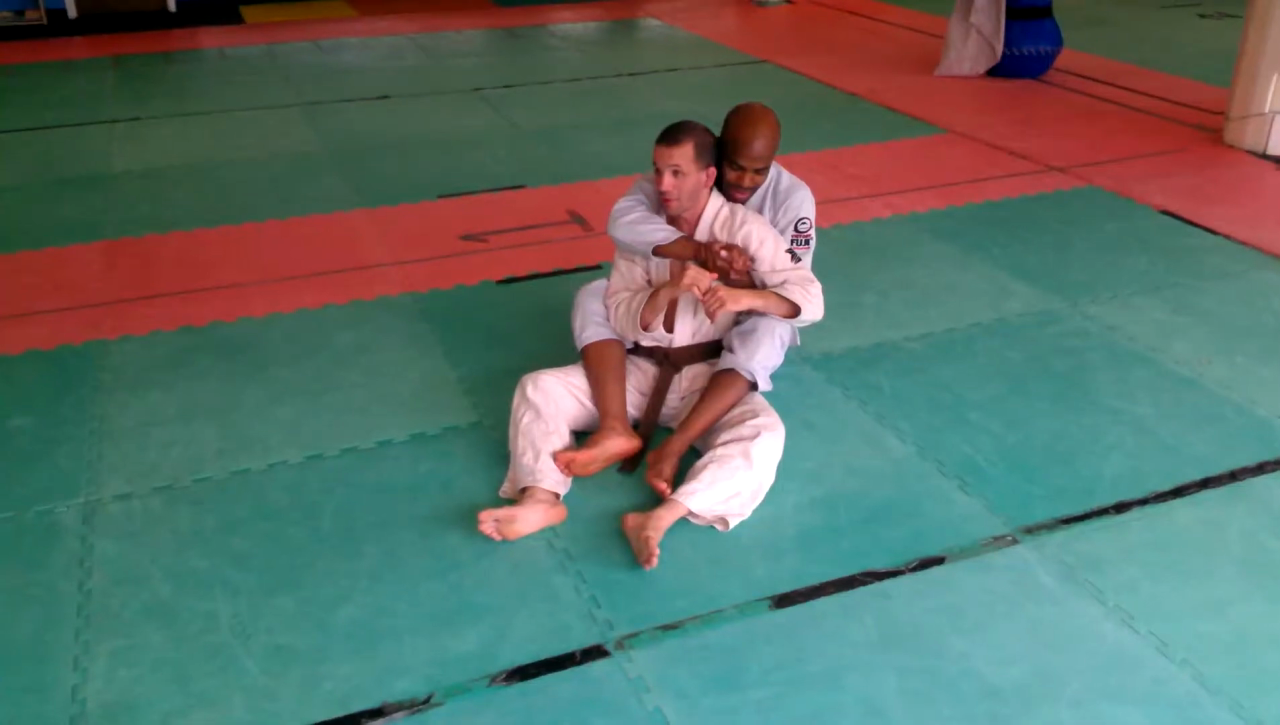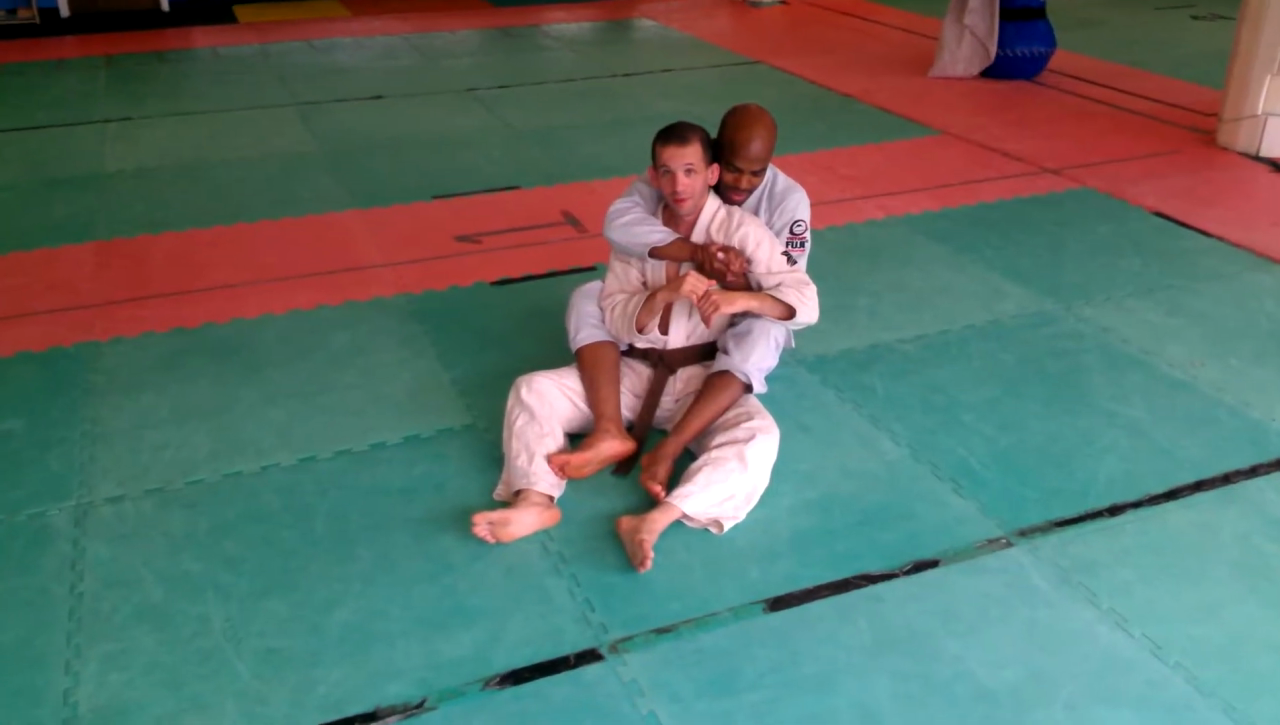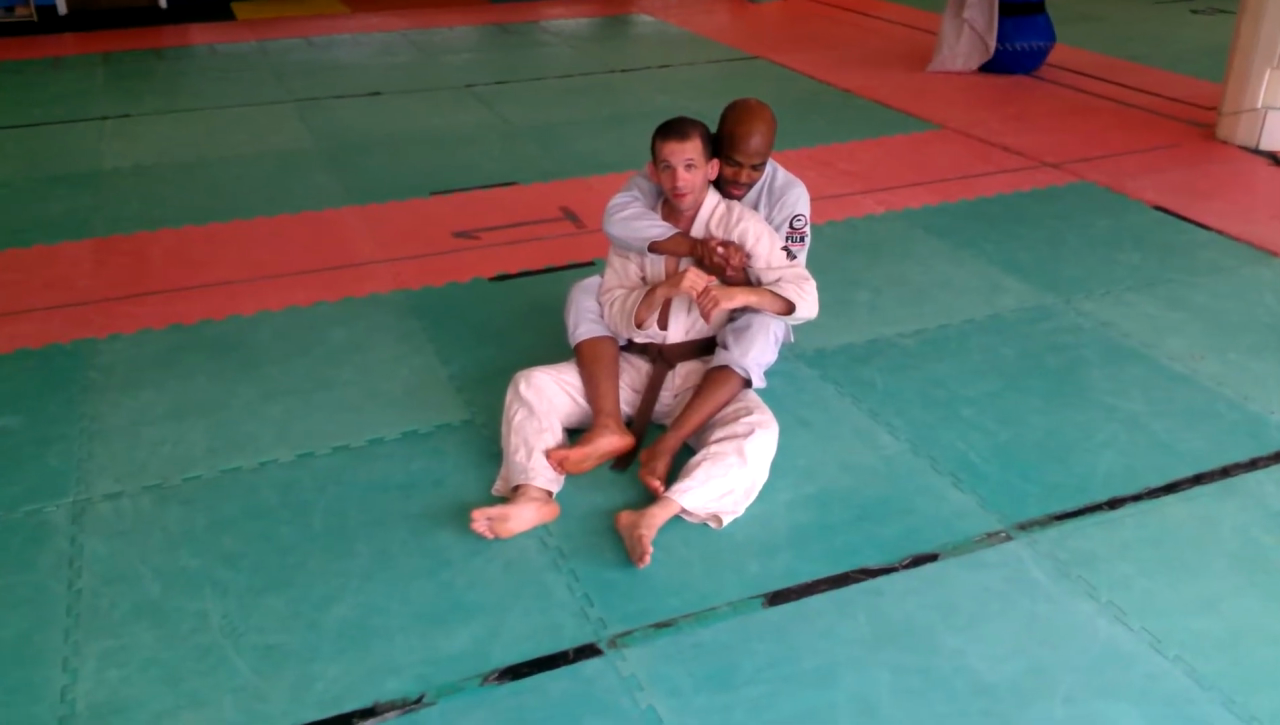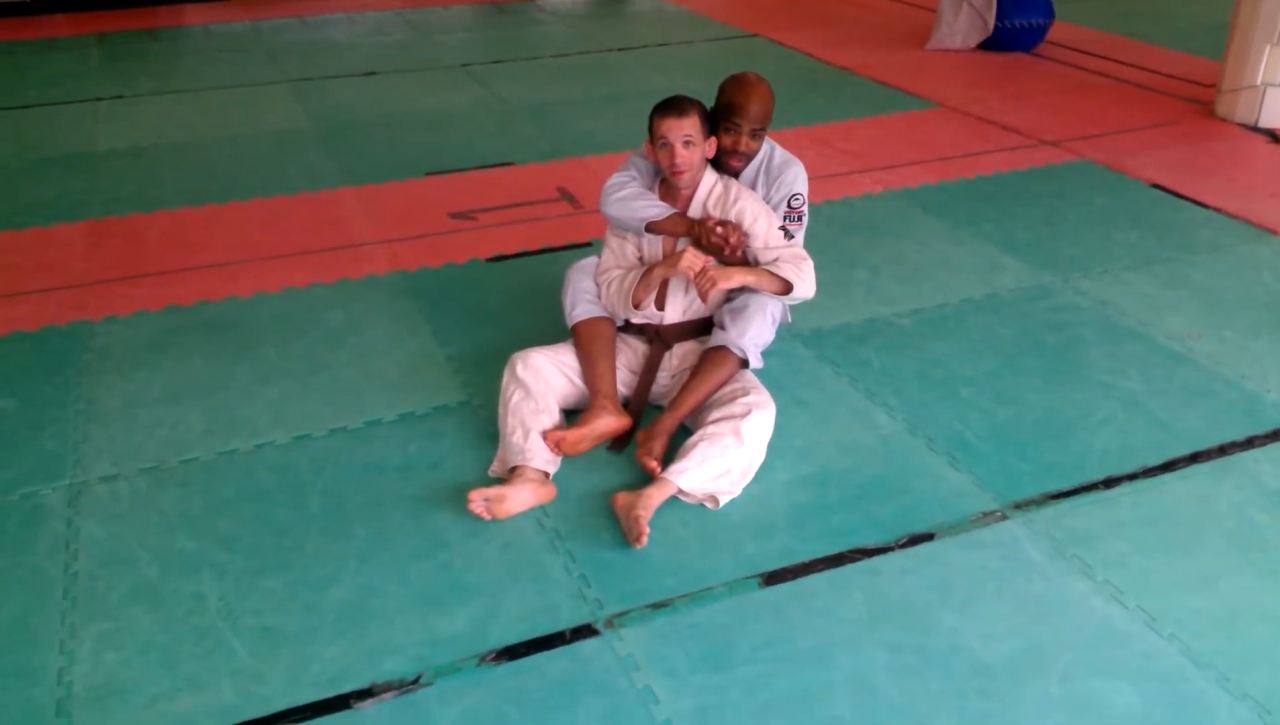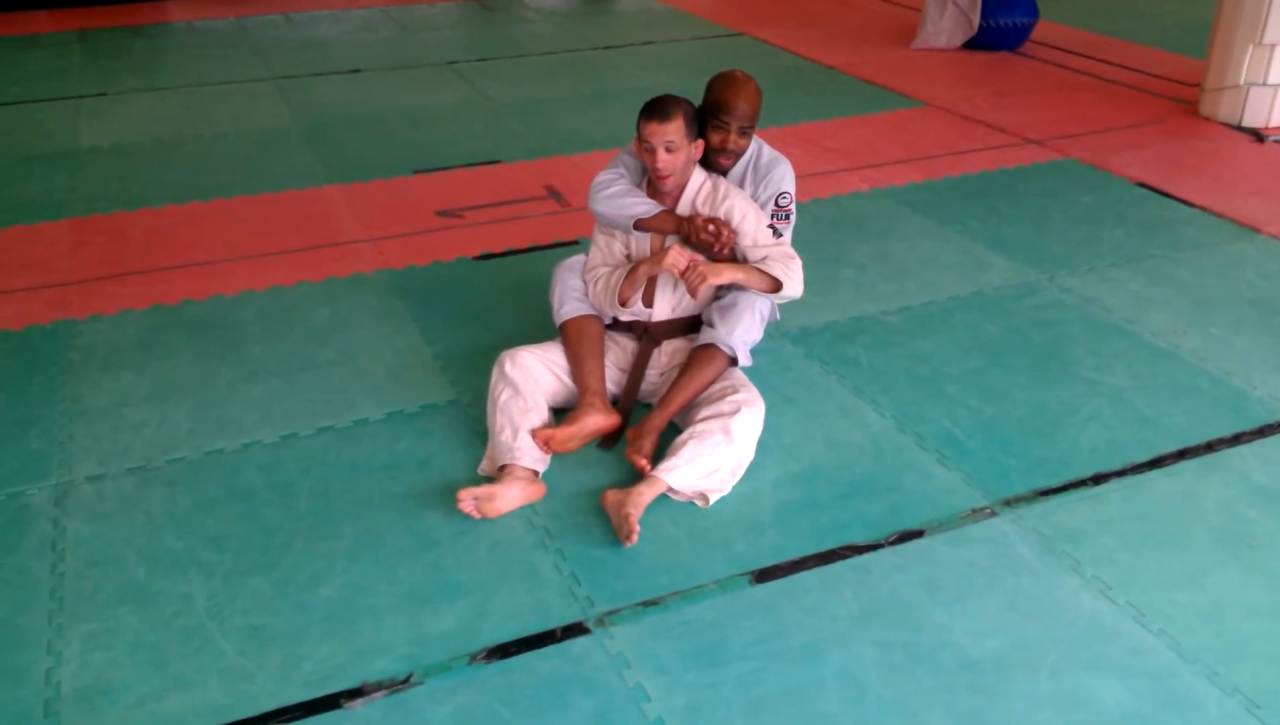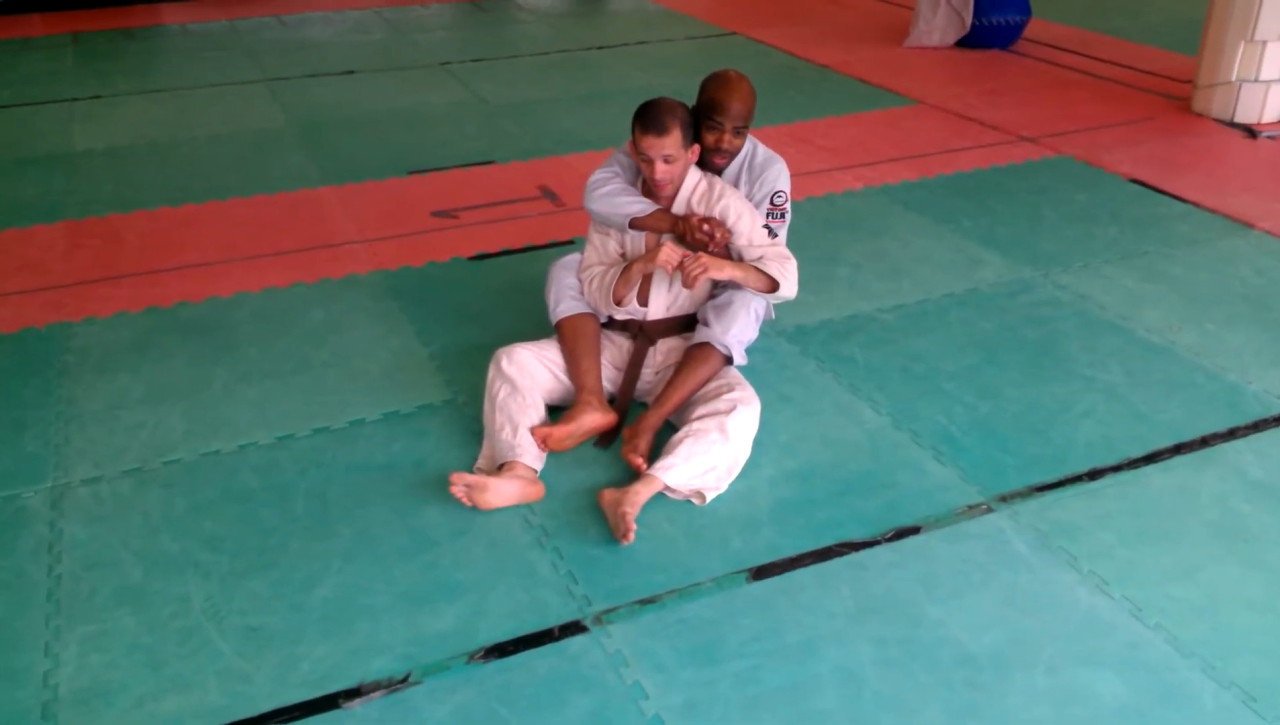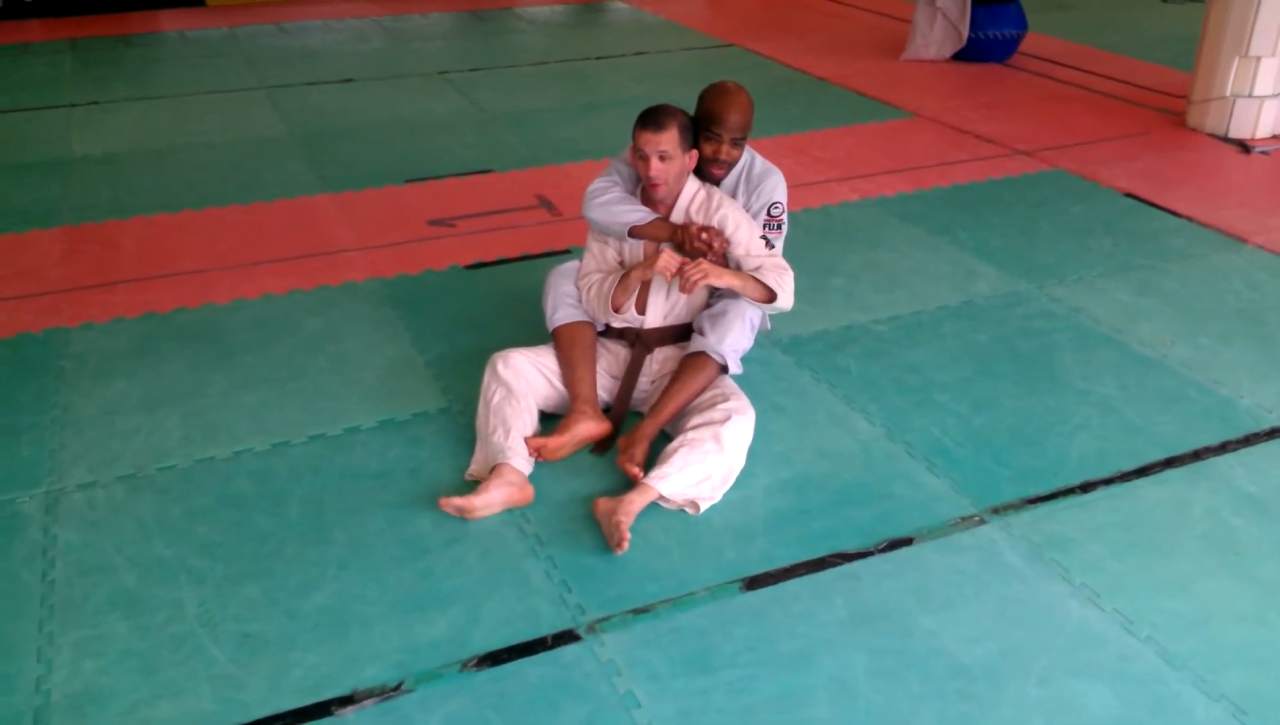
dt=0.7s
person 1, frame 1
left shoulder: (743, 229)
left elbow: (810, 300)
right elbow: (622, 320)
left wrist: (745, 297)
right wrist: (668, 290)
left hip: (710, 377)
right hip: (641, 370)
left knee: (763, 434)
right knee: (539, 388)
left ankle: (659, 519)
right ankle: (541, 500)
person 1, frame 2
left shoulder: (740, 230)
left elbow: (805, 302)
right elbow: (616, 321)
left wrist: (740, 299)
right wrist: (665, 294)
left hip: (705, 379)
right hip: (636, 372)
left knee: (758, 437)
right knee: (532, 390)
left ankle: (652, 522)
right ankle: (534, 502)
person 1, frame 3
left shoulder: (739, 225)
left elbow: (805, 298)
right elbow: (615, 317)
left wrist: (739, 295)
right wrist: (664, 289)
left hip: (704, 373)
right hip: (635, 366)
left knee: (757, 432)
right knee: (531, 385)
left ankle: (652, 516)
right ankle: (533, 497)
person 1, frame 4
left shoulder: (737, 204)
left elbow: (802, 277)
right elbow: (612, 297)
left wrist: (737, 274)
right wrist: (662, 269)
left hip: (701, 354)
right hip: (632, 348)
left knee: (754, 412)
right knee: (528, 366)
left ankle: (648, 498)
right ankle: (530, 478)
person 1, frame 5
left shoulder: (725, 202)
left elbow: (790, 276)
right elbow: (599, 294)
left wrist: (727, 270)
right wrist: (647, 266)
left hip: (690, 352)
right hip: (619, 344)
left knee: (743, 409)
right knee: (517, 365)
left ankle: (639, 495)
right ankle: (520, 476)
person 1, frame 6
left shoulder: (719, 201)
left elbow: (785, 276)
right elbow: (594, 293)
left wrist: (724, 267)
right wrist: (640, 264)
left hip: (684, 350)
right hip: (614, 344)
left knee: (739, 407)
right knee: (512, 362)
left ankle: (634, 494)
right ankle: (520, 472)
person 1, frame 7
left shoulder: (717, 212)
left elbow: (782, 289)
right elbow: (593, 302)
left wrist: (724, 275)
right wrist: (638, 272)
left hip: (681, 361)
right hip: (612, 352)
left knee: (734, 418)
right knee: (508, 367)
left ankle: (630, 503)
right ankle: (508, 477)
person 2, frame 1
left shoulder: (792, 197)
right elbow: (624, 219)
left wrist: (743, 281)
right wrist: (697, 250)
left hip: (737, 321)
left knee: (771, 332)
right knee: (594, 297)
left ankle: (674, 447)
right ankle: (616, 428)
person 2, frame 2
left shoulder: (788, 199)
right elbow: (620, 220)
left wrist: (738, 282)
right wrist: (695, 251)
left hip: (732, 322)
left knee: (765, 335)
right knee: (588, 299)
left ankle: (668, 449)
right ankle: (610, 432)
person 2, frame 3
left shoulder: (787, 194)
right elbow: (619, 216)
left wrist: (735, 276)
right wrist: (695, 246)
left hip: (732, 317)
left knee: (763, 330)
right knee: (587, 294)
left ankle: (666, 445)
right ankle: (608, 426)
person 2, frame 4
left shoulder: (785, 172)
right elbow: (616, 195)
left wrist: (734, 256)
right wrist: (692, 226)
left hip: (730, 296)
left knee: (761, 311)
right knee: (584, 274)
left ankle: (662, 426)
right ankle: (605, 407)
person 2, frame 5
left shoulder: (772, 171)
right elbow: (604, 193)
left wrist: (722, 254)
right wrist: (681, 224)
left hip: (717, 297)
left knee: (750, 308)
right knee: (573, 273)
left ankle: (654, 424)
right ankle: (594, 405)
person 2, frame 6
left shoulder: (767, 170)
right elbow: (599, 192)
left wrist: (718, 252)
right wrist: (676, 223)
left hip: (711, 294)
left knee: (744, 307)
right knee: (567, 272)
left ankle: (648, 423)
right ankle: (591, 404)
person 2, frame 7
left shoulder: (764, 181)
right elbow: (598, 201)
left wrist: (716, 261)
right wrist: (675, 232)
left hip: (707, 304)
left knee: (740, 317)
right knee: (565, 279)
left ankle: (644, 432)
right ankle: (585, 412)
